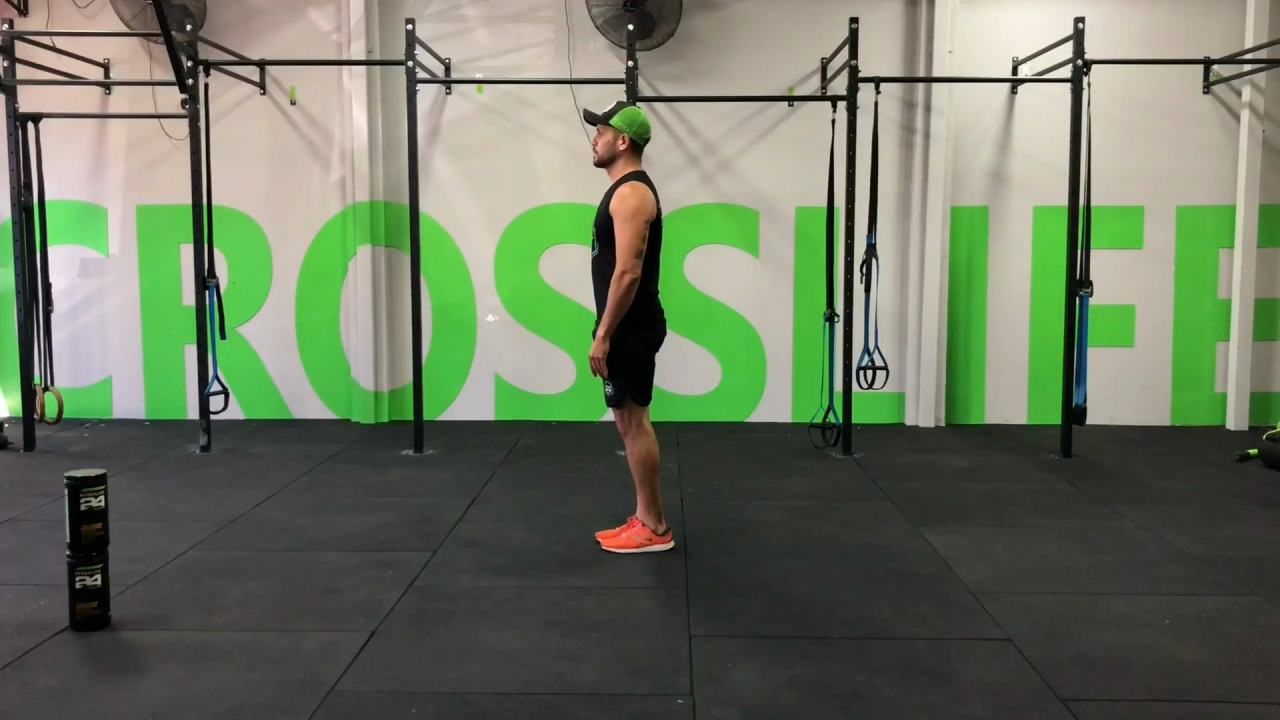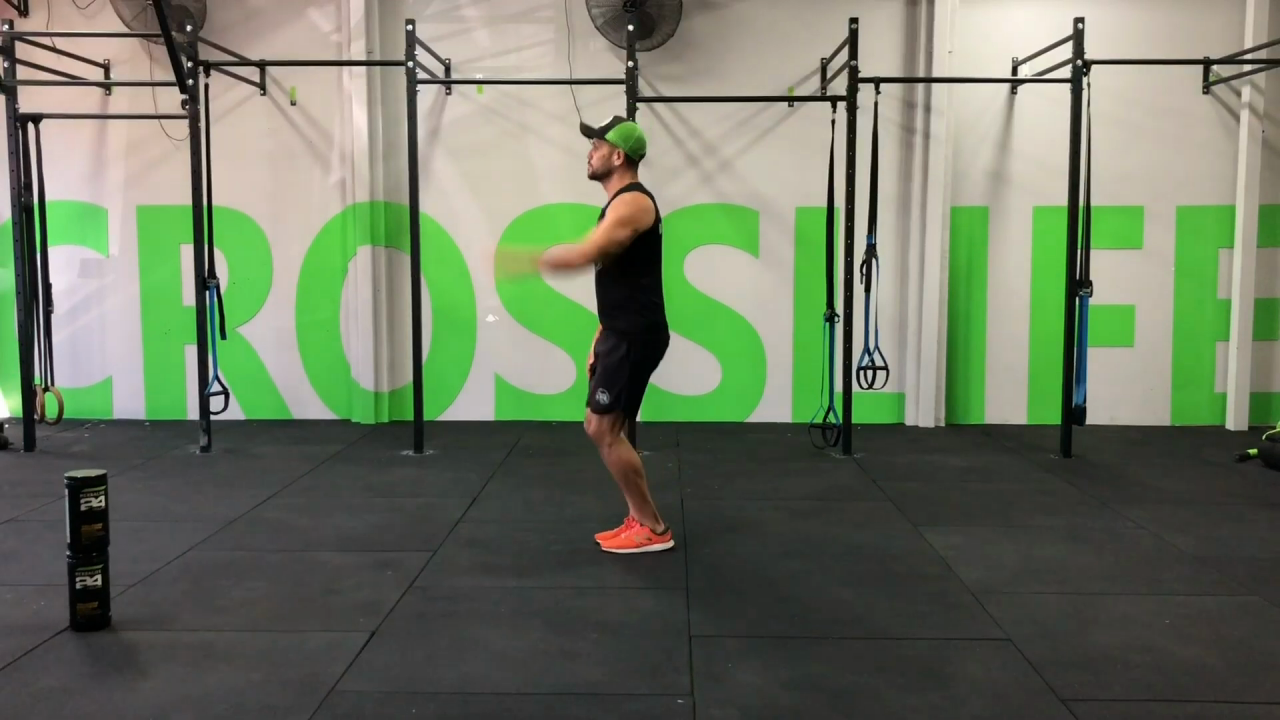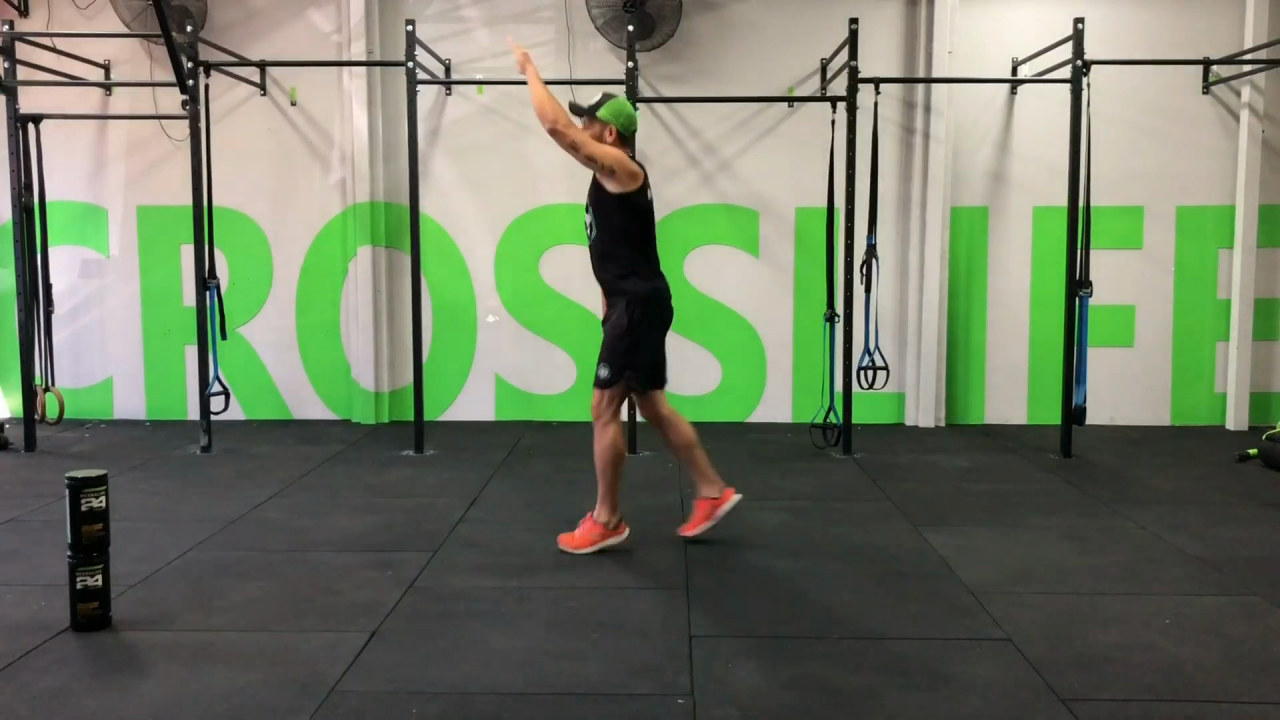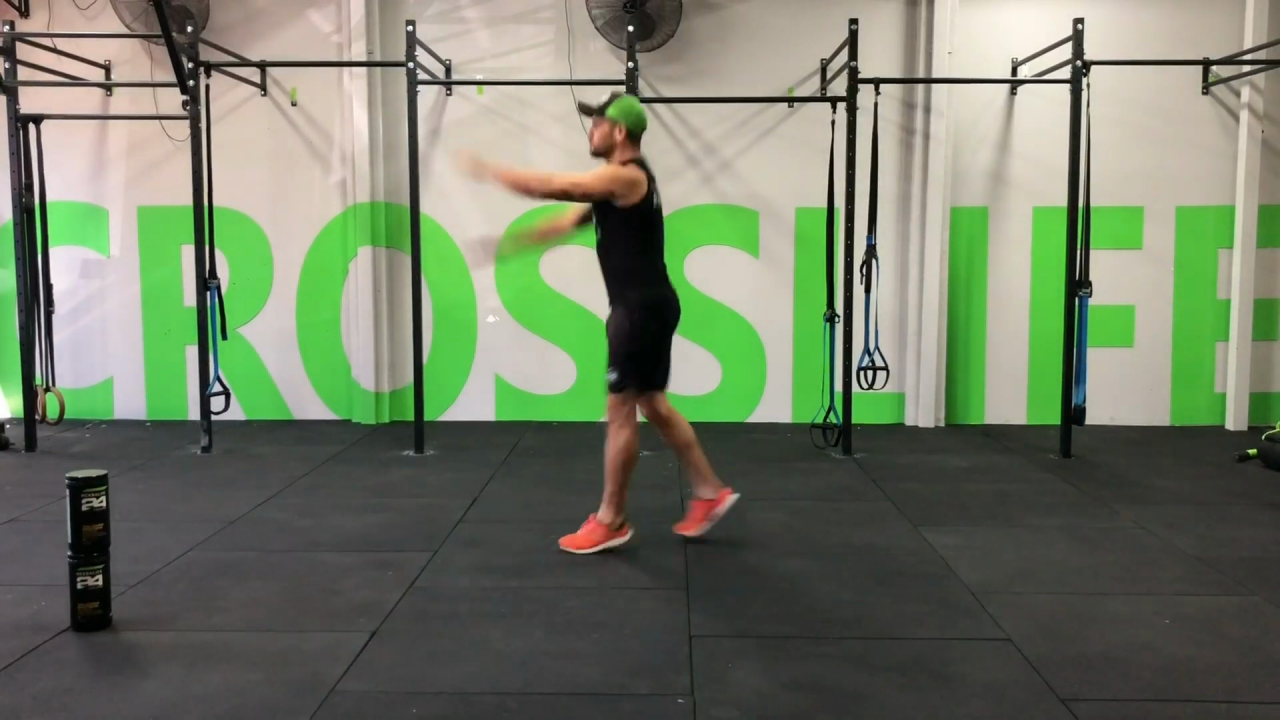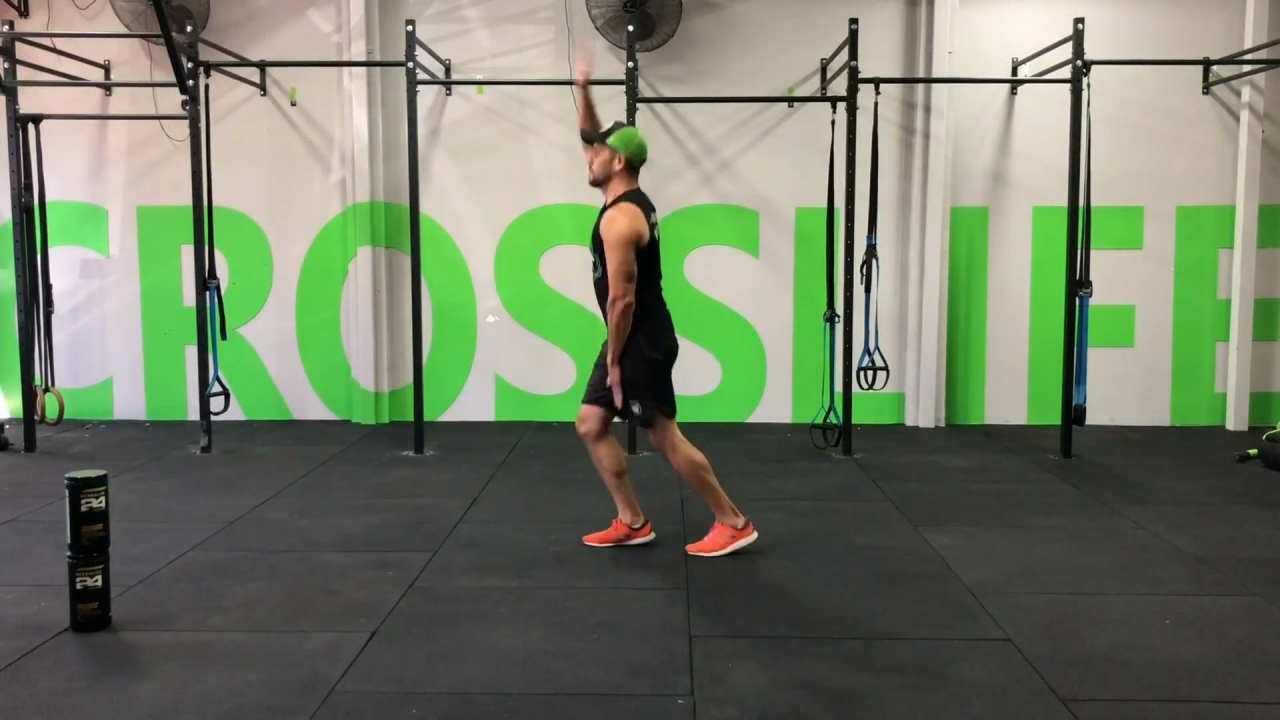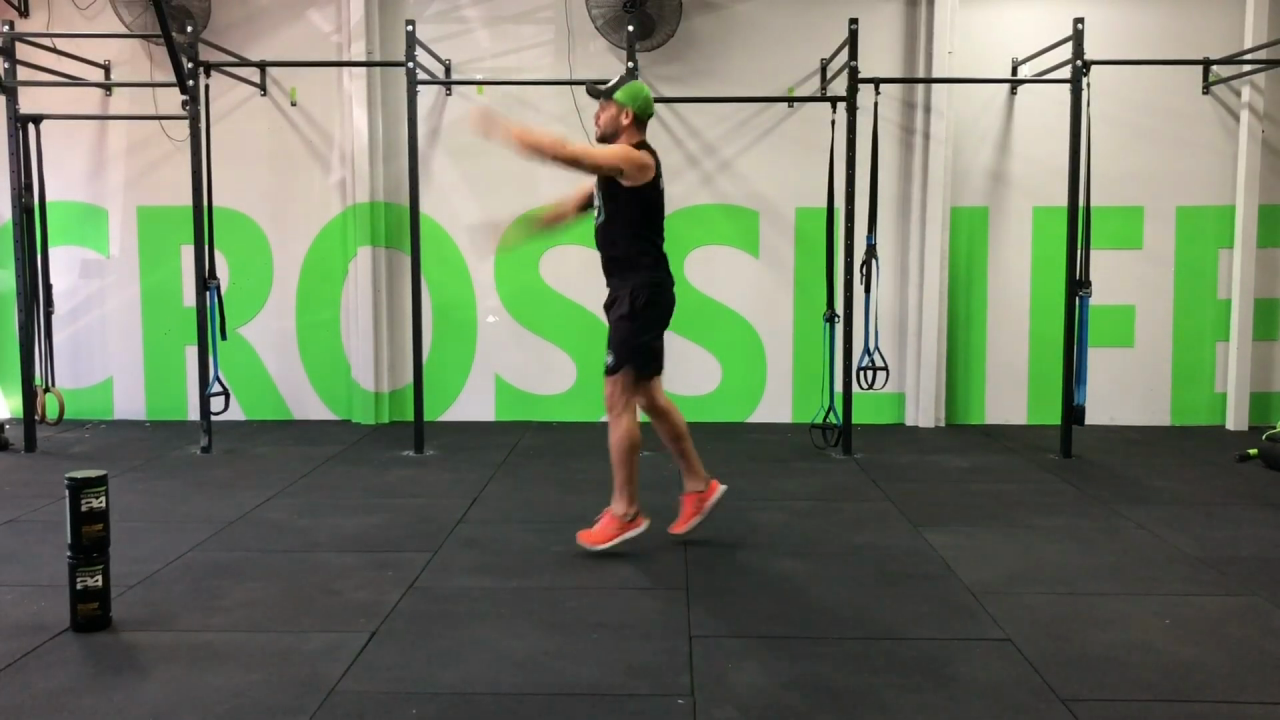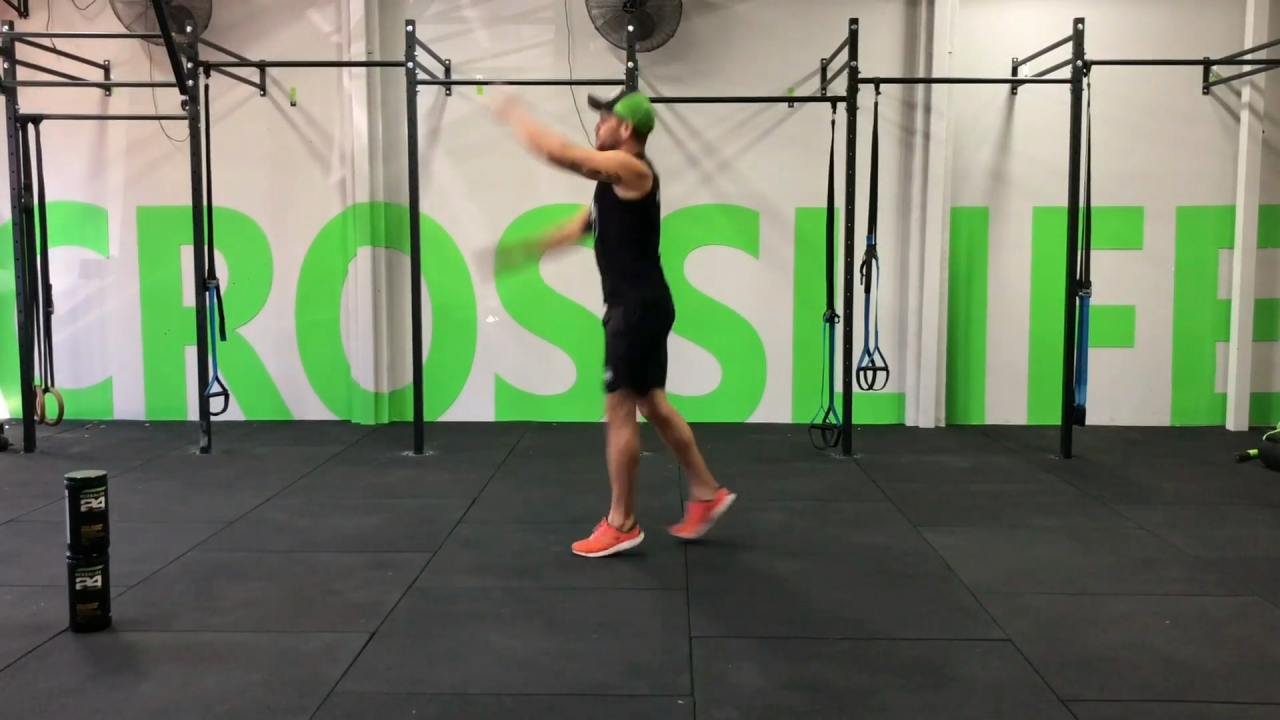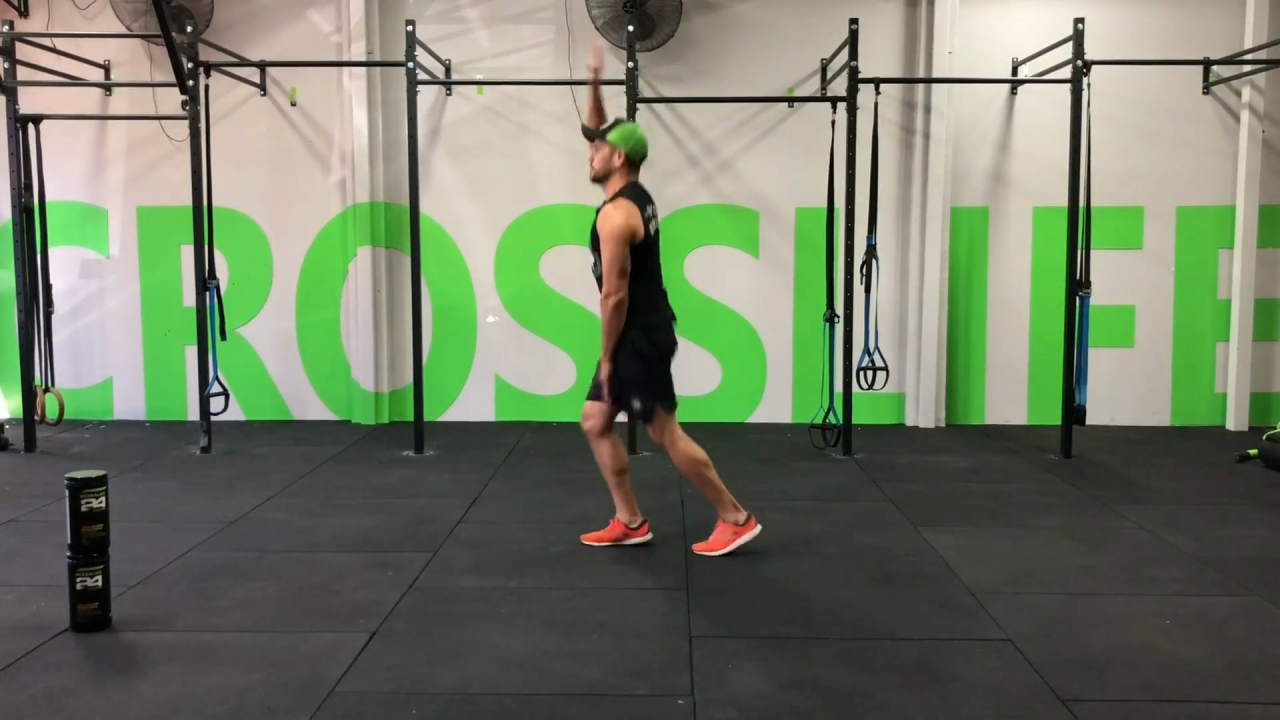
dt=0.3s
person 1, frame 1
left shoulder: (630, 193)
right shoulder: (629, 189)
left elbow: (627, 272)
left wrist: (602, 335)
right wrist: (607, 330)
left hip: (630, 328)
right hip: (627, 326)
left knee: (633, 424)
right knee: (631, 424)
left ankle: (654, 528)
right ankle: (645, 518)
person 1, frame 2
left shoulder: (630, 205)
right shoulder: (624, 206)
left elbow: (584, 255)
right wrist: (600, 342)
left hip: (636, 339)
right hip: (625, 336)
left knee: (604, 431)
right knee: (602, 428)
left ankle: (650, 526)
right ankle: (642, 519)
person 1, frame 3
left shoulder: (621, 170)
right shoulder: (613, 180)
left elbow: (555, 126)
left wrist: (530, 71)
right wrist: (612, 309)
left hip: (634, 308)
right hip: (634, 306)
left knee: (604, 412)
right knee: (653, 407)
left ankle: (605, 520)
right ankle: (711, 492)
person 1, frame 4
left shoulder: (624, 177)
right shoulder: (624, 179)
left elbow: (546, 186)
right elbow: (567, 219)
left wrist: (489, 172)
left hip: (642, 308)
right hip: (648, 305)
left knee: (620, 415)
right knee: (654, 405)
left ankle: (609, 520)
right ankle: (710, 491)
person 1, frame 5
left shoulder: (619, 217)
right shoulder: (628, 201)
left elbow: (621, 299)
right elbow: (591, 139)
left wrist: (615, 363)
right wrist: (583, 88)
left hip: (641, 345)
right hip: (632, 342)
left knee: (665, 439)
right knee: (591, 427)
left ankle: (731, 524)
right ankle: (631, 522)
person 1, frame 6
left shoulder: (635, 159)
right shoulder: (619, 166)
left elbow: (565, 148)
right elbow: (576, 203)
left wrist: (502, 130)
left hip: (642, 294)
right hip: (629, 295)
left knee: (619, 401)
right knee: (648, 396)
left ankle: (625, 512)
right ankle: (699, 485)
person 1, frame 7
left shoulder: (632, 169)
right shoulder: (617, 181)
left elbow: (559, 151)
right elbow: (576, 228)
left wrist: (516, 117)
right wrist: (520, 253)
left hip: (639, 308)
right hip: (632, 305)
left knee: (620, 414)
right knee: (653, 404)
left ankle: (620, 524)
right ankle: (706, 492)
person 1, frame 8
left shoulder: (616, 214)
right shoulder: (630, 192)
left elbow: (613, 292)
right elbow: (599, 134)
left wrist: (606, 357)
right wrist: (594, 82)
left hip: (642, 337)
right hip: (634, 334)
left knee: (665, 436)
right knee: (595, 424)
left ankle: (735, 519)
right ankle: (628, 521)
